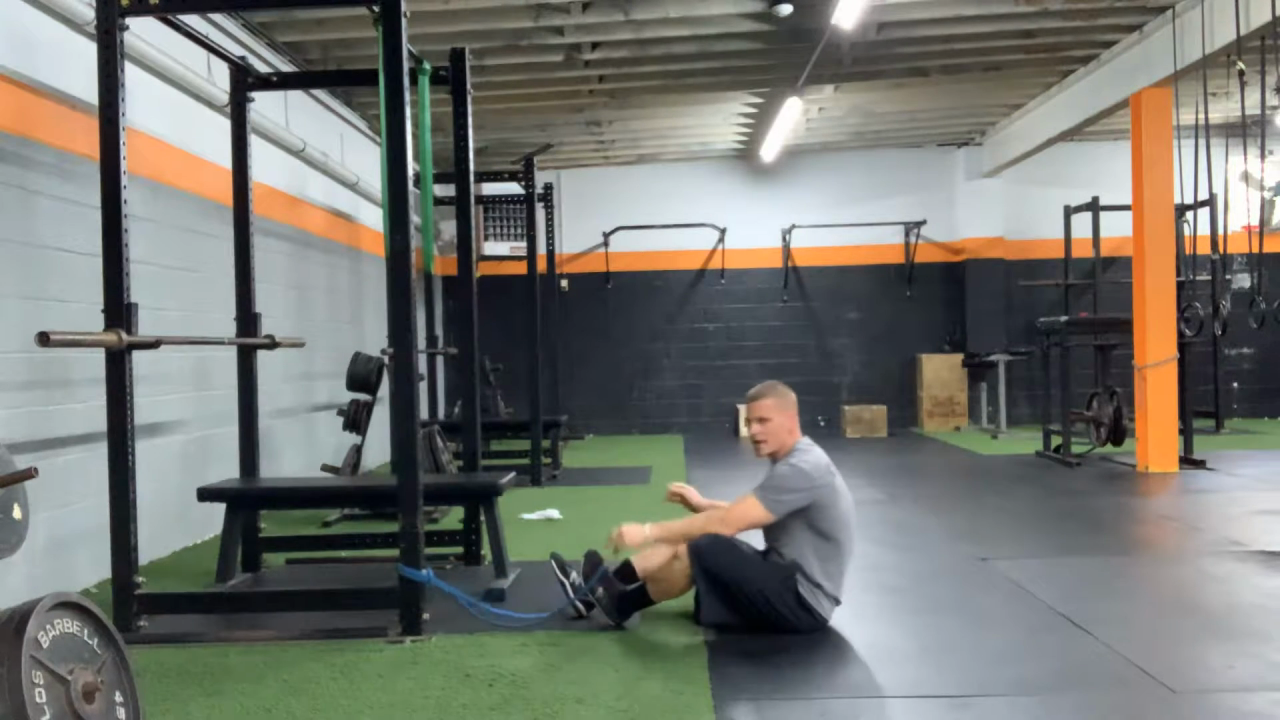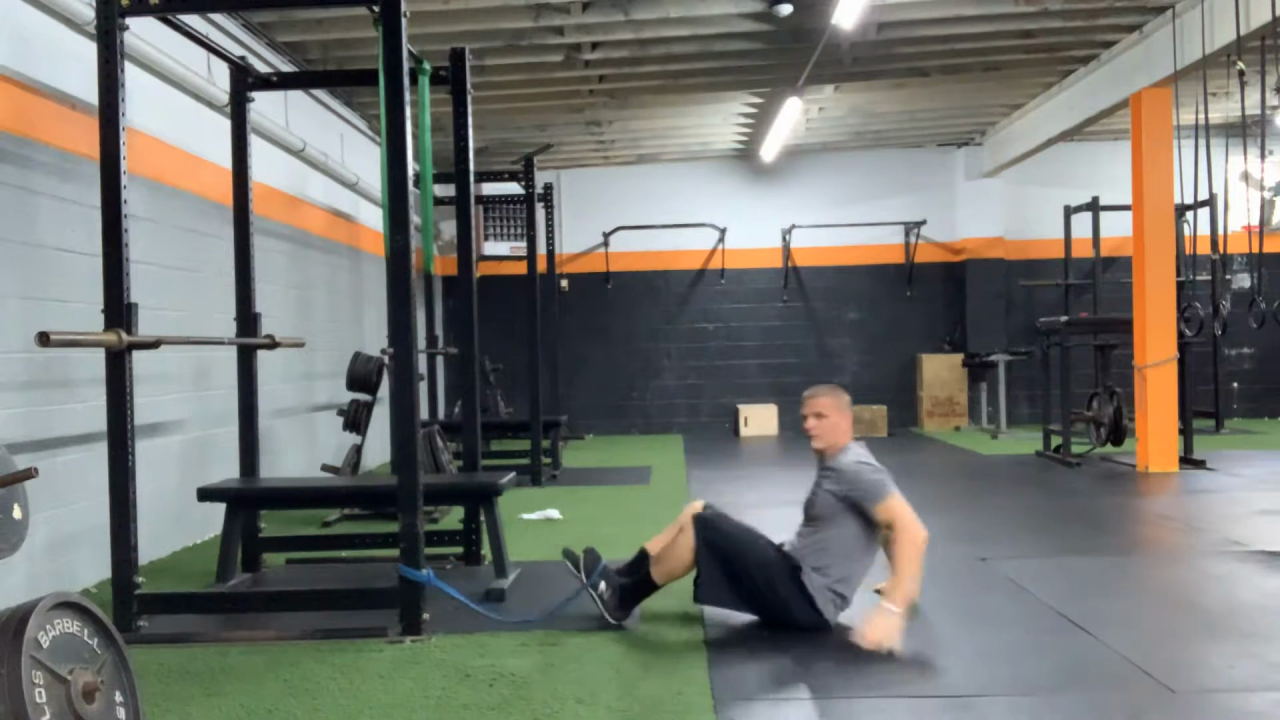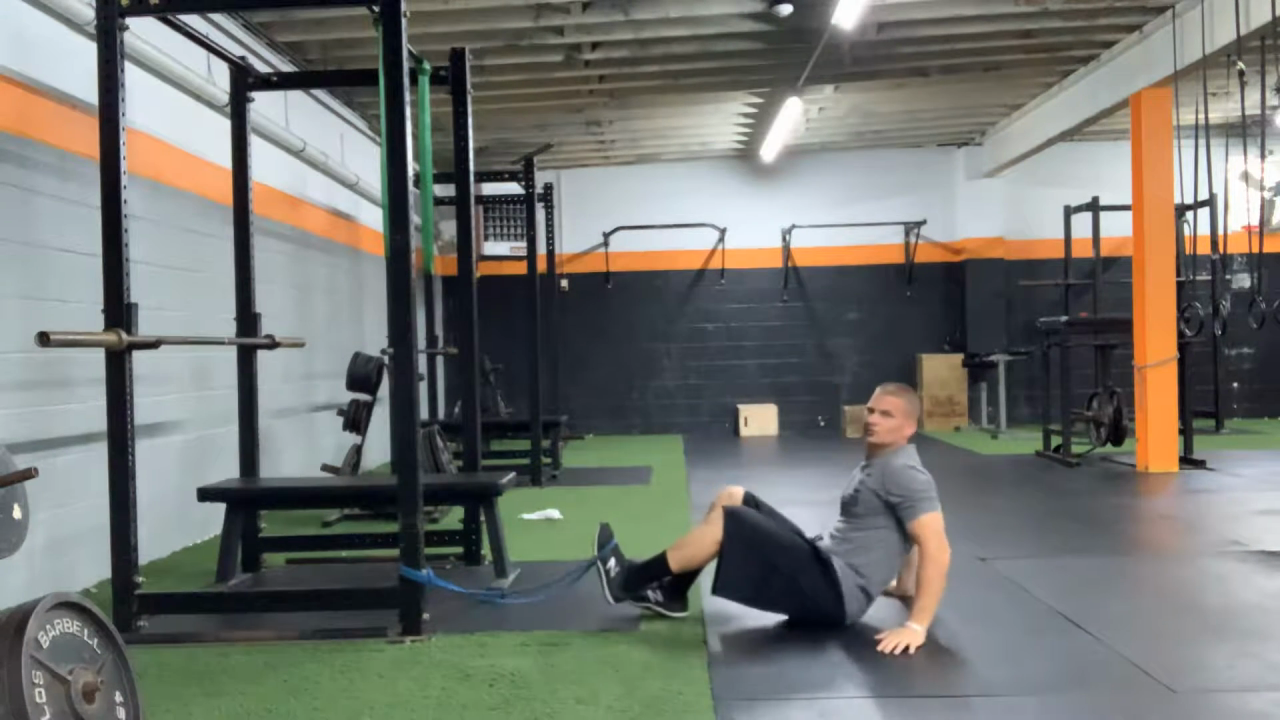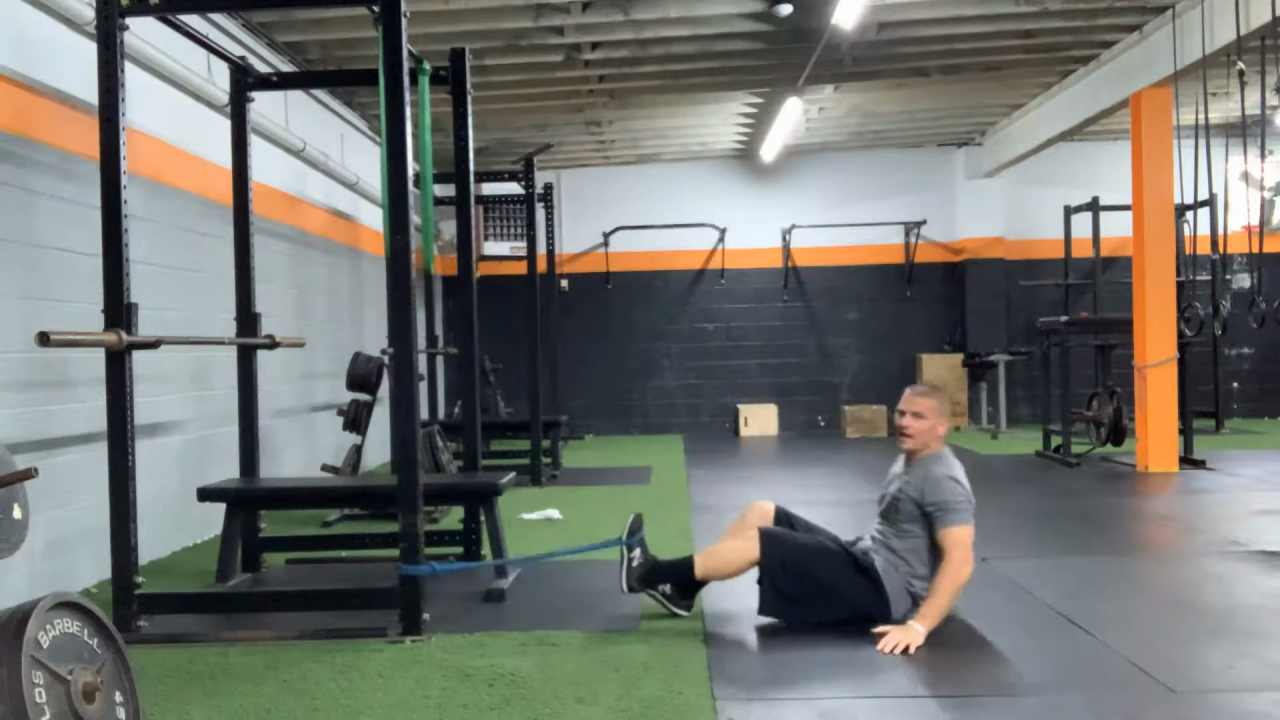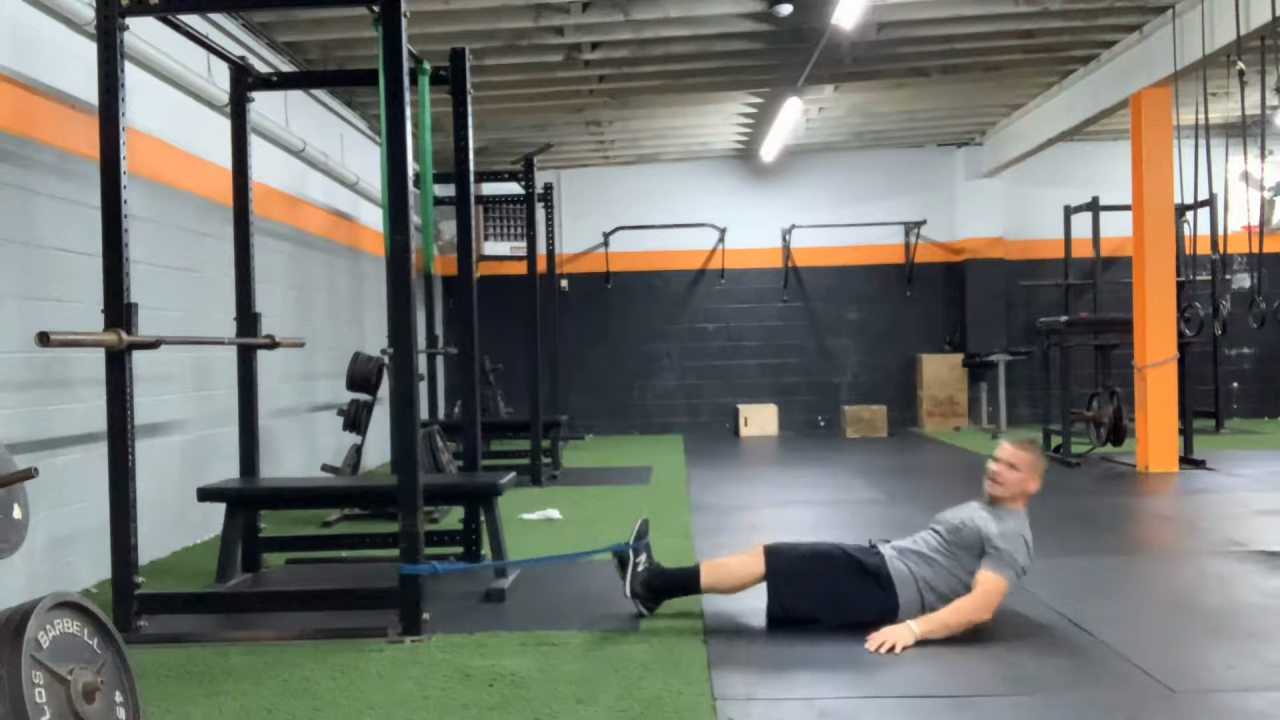
dt=0.5s
person 1, frame 1
left shoulder: (800, 469)
right shoulder: (792, 460)
left elbow: (727, 524)
right elbow: (741, 513)
left wrist: (648, 533)
right wrist: (701, 504)
left hip: (802, 603)
right hip: (789, 579)
left knee: (698, 549)
right knee: (685, 539)
left ankle: (620, 604)
right ankle: (600, 588)
person 1, frame 2
left shoulder: (854, 469)
right shoulder: (838, 465)
left elbow: (911, 529)
right elbow: (886, 528)
left wrist: (892, 608)
right wrist: (899, 586)
left hip: (807, 602)
right hip: (791, 571)
left knee: (700, 525)
right knee: (699, 513)
left ankle: (622, 599)
right ankle: (622, 578)
person 1, frame 3
left shoulder: (903, 473)
right shoulder: (878, 464)
left elbow: (936, 550)
right elbow: (905, 534)
left wrist: (916, 626)
right wrist: (903, 584)
left hip: (833, 595)
right hip: (821, 562)
left knee: (727, 520)
right knee: (731, 497)
left ankle: (631, 581)
right ankle: (672, 594)
person 1, frame 4
left shoulder: (942, 481)
right shoulder: (909, 462)
left elbow: (959, 563)
left wrist: (917, 626)
left hip: (882, 592)
right hip: (862, 562)
left knee: (757, 542)
right knee: (762, 513)
left ankle: (649, 573)
right ankle: (682, 590)
person 1, frame 5
left shoulder: (1010, 537)
right shoulder: (983, 509)
left elbow: (981, 605)
left wrist: (912, 628)
left hip: (892, 588)
right hip: (880, 562)
left knee: (764, 561)
right knee: (766, 553)
left ankle: (654, 582)
right ankle: (656, 586)
